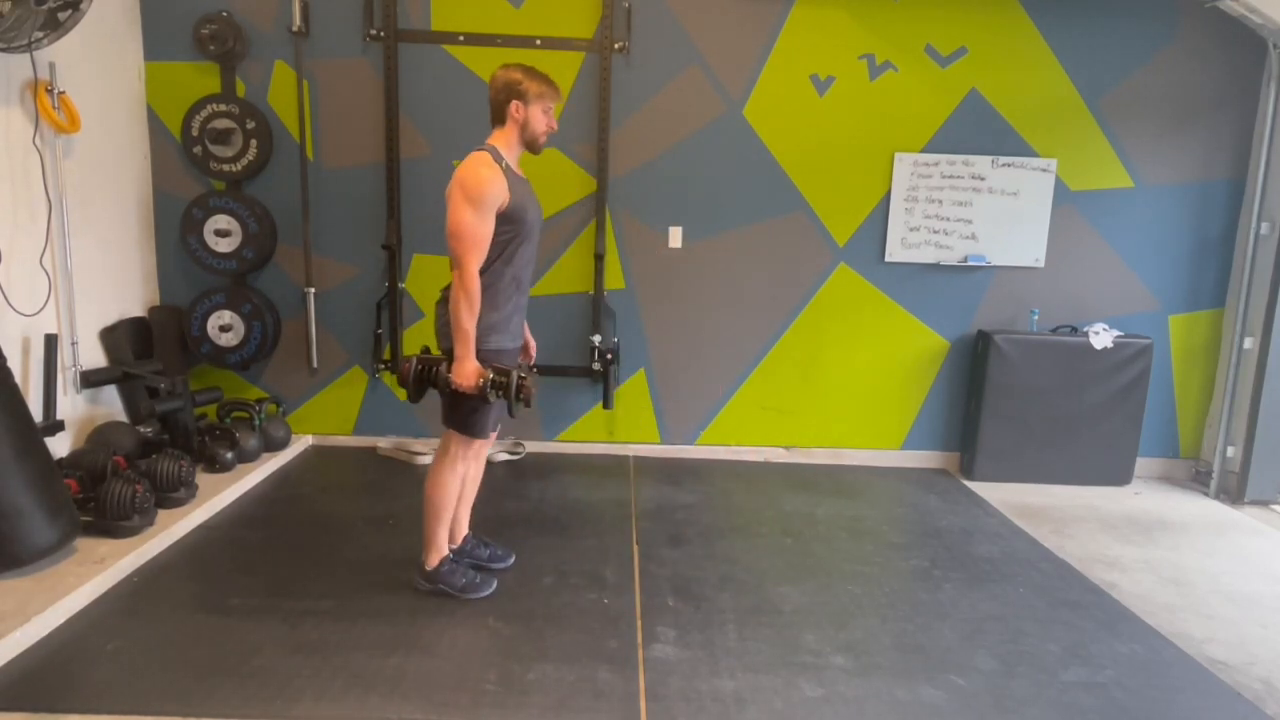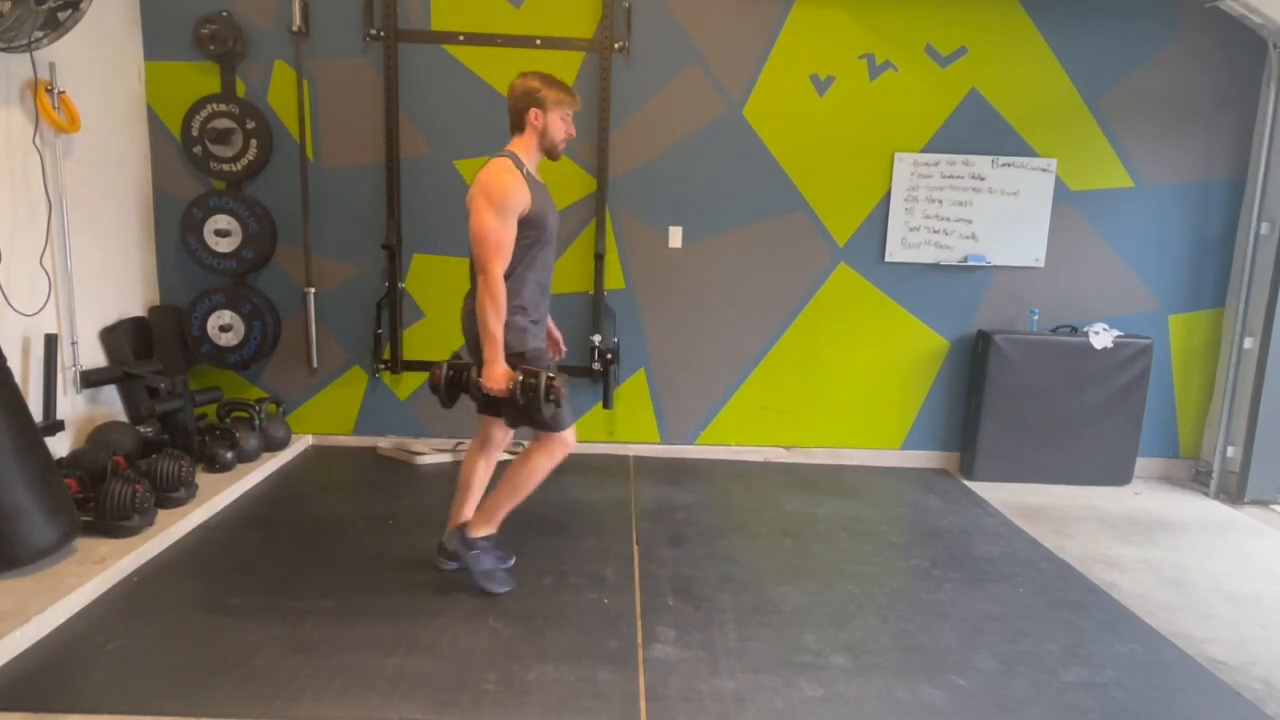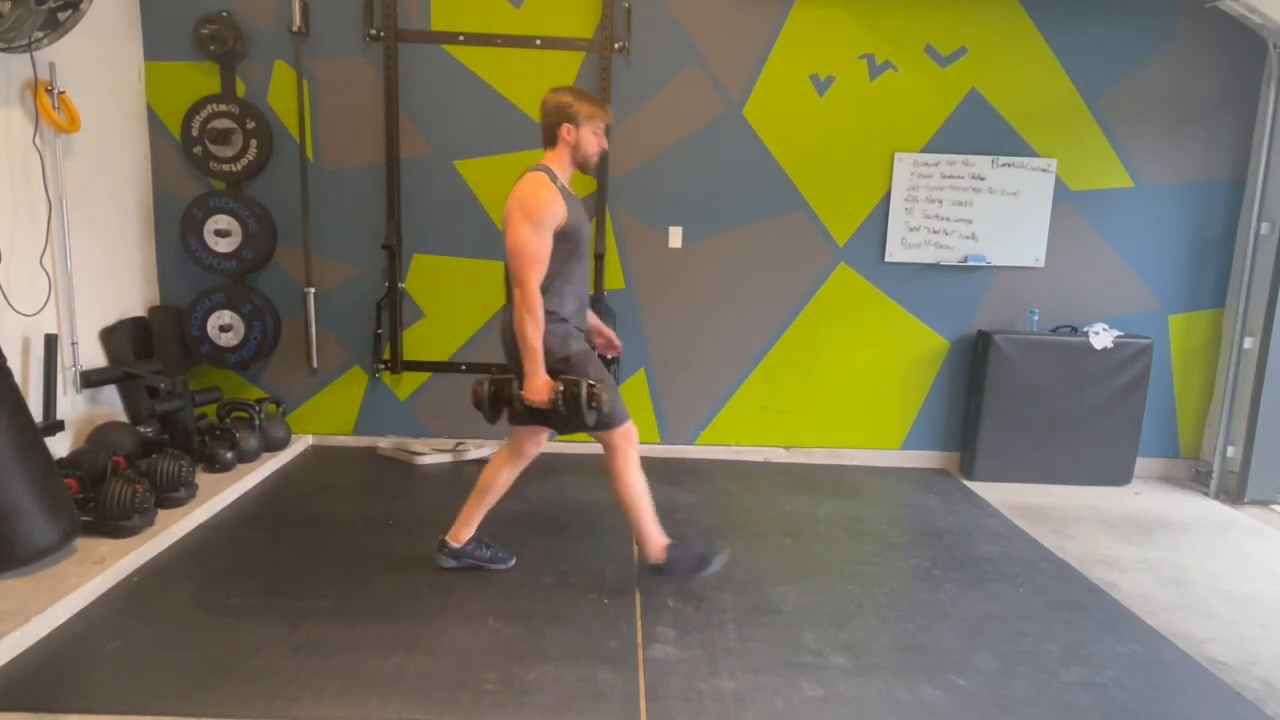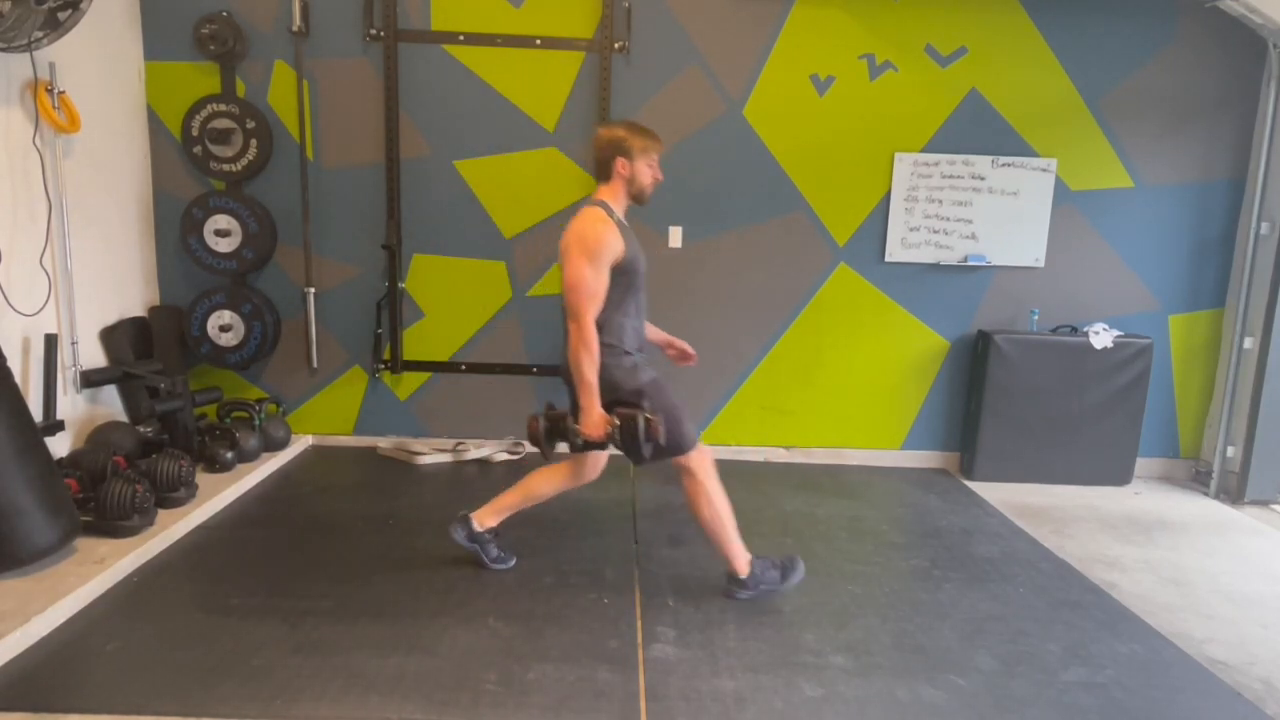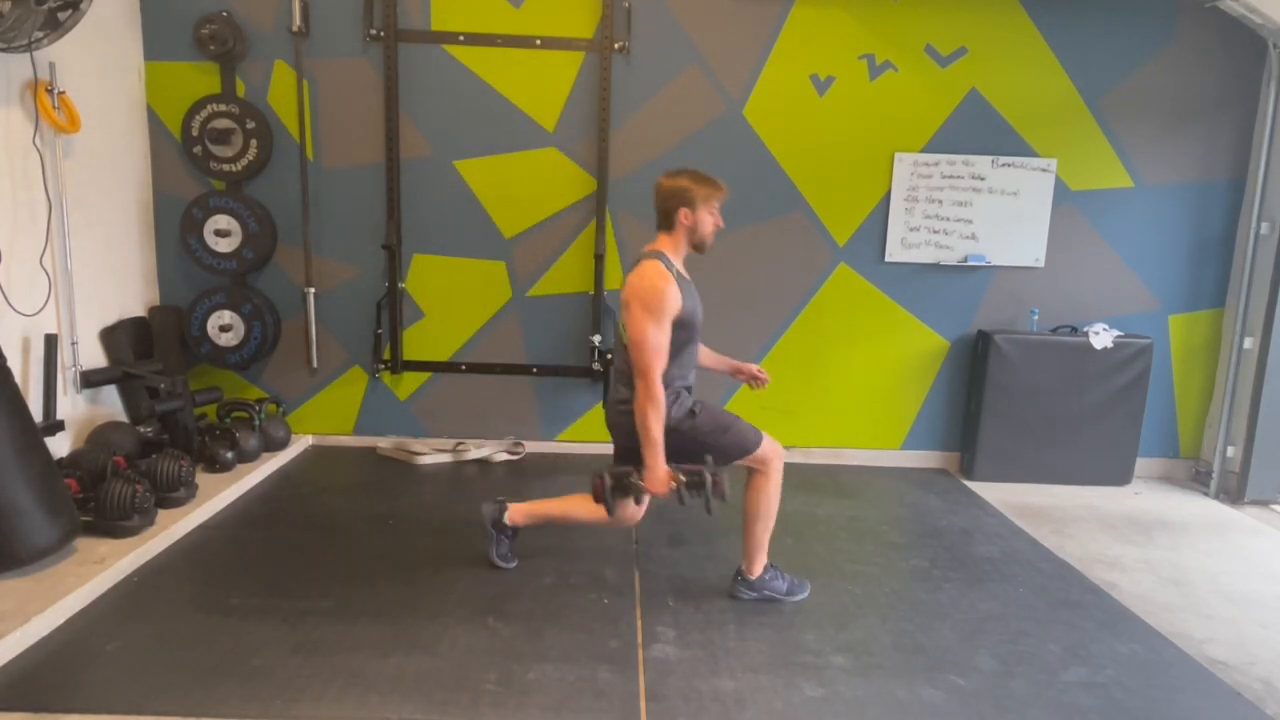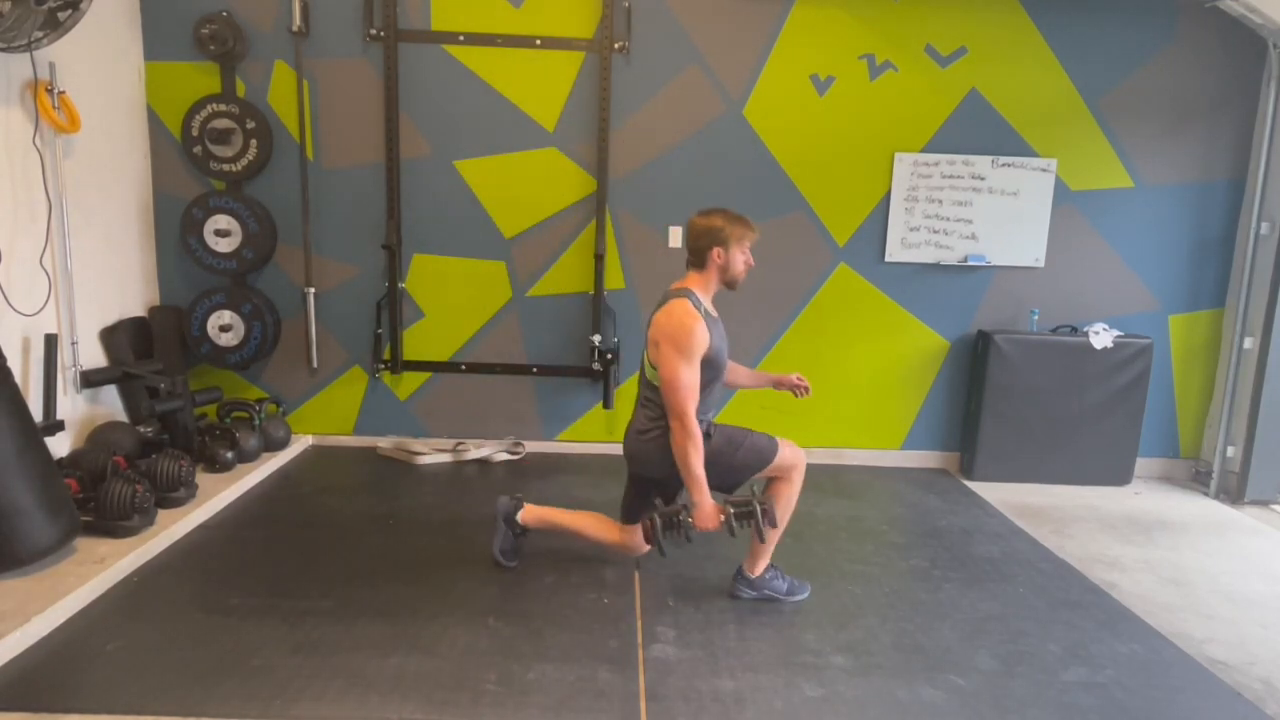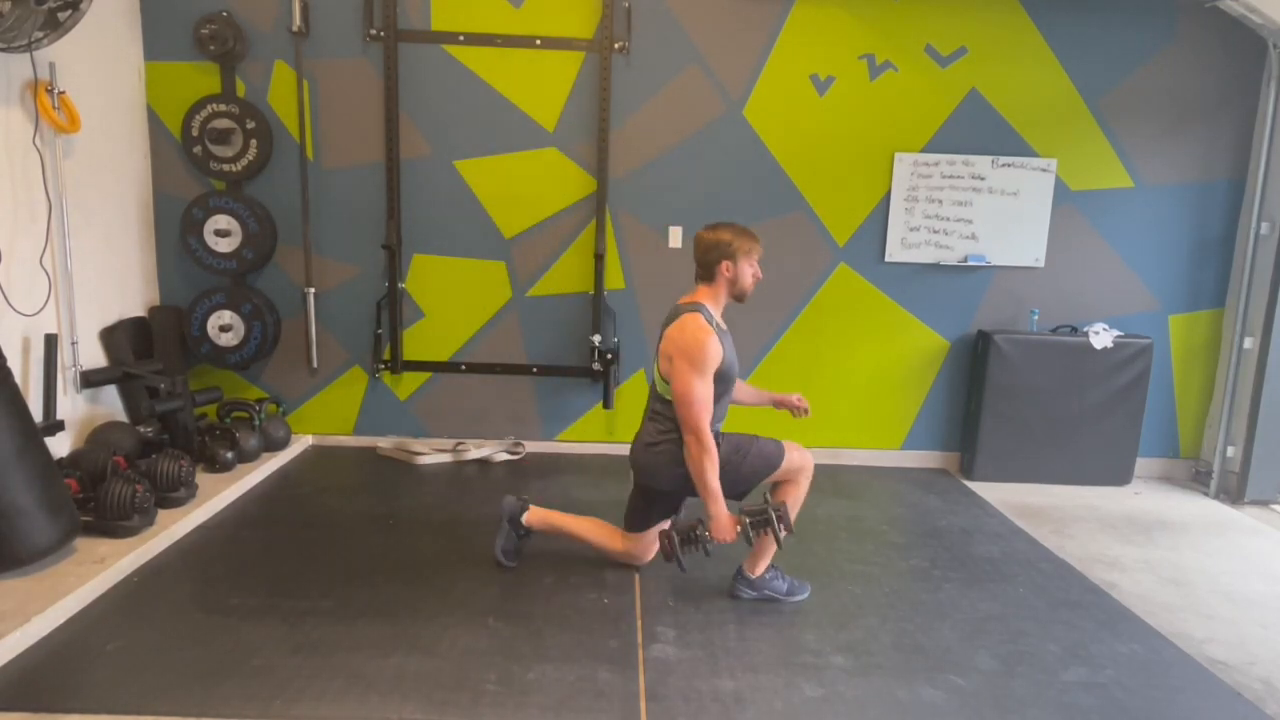
dt=0.2s
person 1, frame 1
left shoulder: (509, 172)
right shoulder: (481, 173)
right elbow: (467, 272)
left wrist: (520, 328)
right wrist: (465, 354)
left hip: (500, 332)
right hip: (479, 336)
left knee: (475, 438)
right knee: (459, 447)
left ankle: (457, 540)
right ankle: (435, 563)
person 1, frame 2
left shoulder: (525, 177)
right shoulder: (503, 179)
right elbow: (490, 276)
left wrist: (545, 323)
right wrist: (494, 358)
left hip: (520, 327)
right hip: (505, 333)
left knee: (495, 435)
right knee: (559, 438)
left ankle: (456, 538)
right ankle: (476, 533)
person 1, frame 3
left shoulder: (556, 190)
right shoulder: (538, 194)
right elbow: (526, 289)
left wrist: (592, 324)
right wrist: (535, 370)
left hip: (558, 336)
right hip: (548, 343)
left knee: (525, 444)
right knee: (621, 438)
left ankle: (457, 541)
right ankle: (659, 552)
person 1, frame 4
left shoulder: (613, 223)
right shoulder: (595, 230)
right elbow: (583, 325)
left wrist: (661, 338)
right wrist: (590, 404)
left hip: (615, 367)
right hip: (614, 374)
left knee: (584, 466)
right knee: (695, 462)
left ankle: (478, 527)
right ankle: (745, 572)
person 1, frame 5
left shoulder: (671, 269)
right shoulder: (655, 282)
right elbow: (648, 381)
left wrist: (733, 365)
right wrist: (654, 462)
left hip: (651, 409)
right hip: (658, 412)
left knee: (625, 511)
right knee: (768, 459)
left ankle: (507, 516)
right ankle: (754, 574)
person 1, frame 6
left shoulder: (694, 302)
right shoulder: (684, 321)
left elbow: (712, 371)
right elbow: (682, 420)
left wrist: (773, 380)
right wrist: (702, 499)
left hip: (655, 441)
right hip: (667, 443)
left knee: (632, 540)
right knee: (792, 461)
left ankle: (519, 516)
right ankle: (755, 574)
person 1, frame 7
left shoulder: (699, 314)
right shoulder: (697, 335)
right elbow: (696, 435)
left wrist: (774, 398)
right wrist: (717, 511)
left hip: (660, 451)
right hip: (676, 456)
left knee: (636, 550)
right knee: (799, 464)
left ankle: (525, 517)
right ankle: (756, 575)
